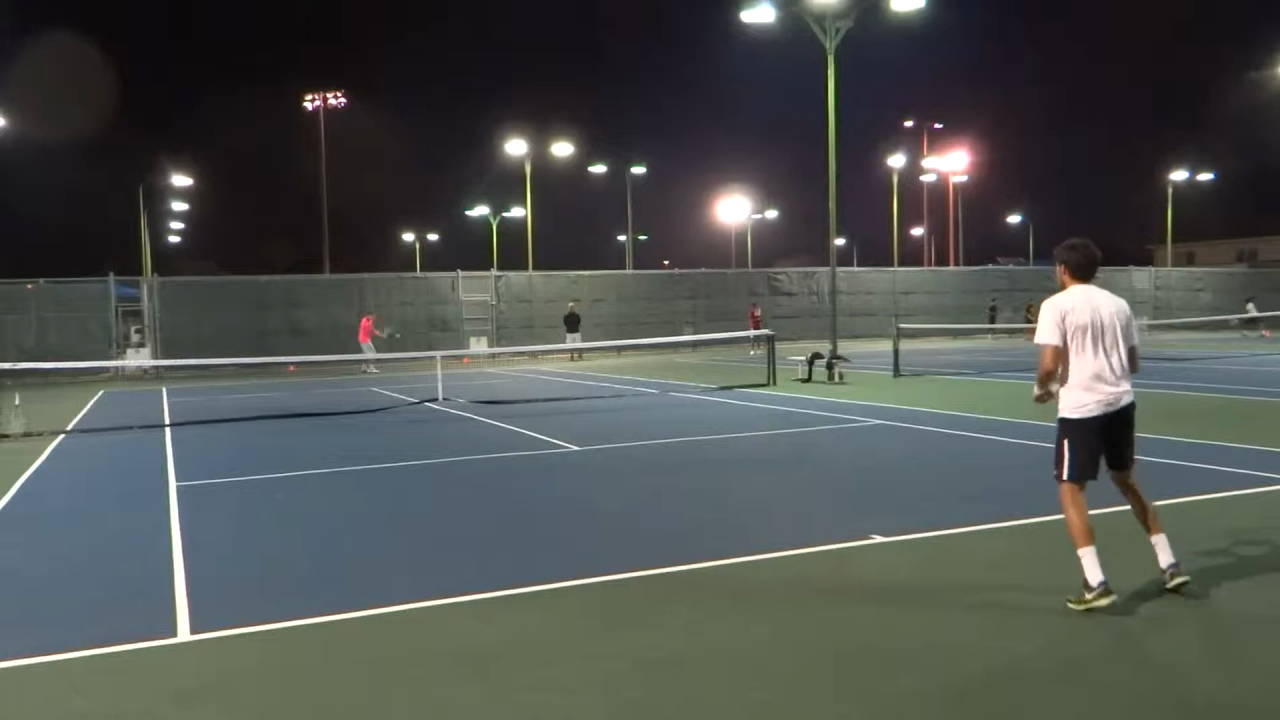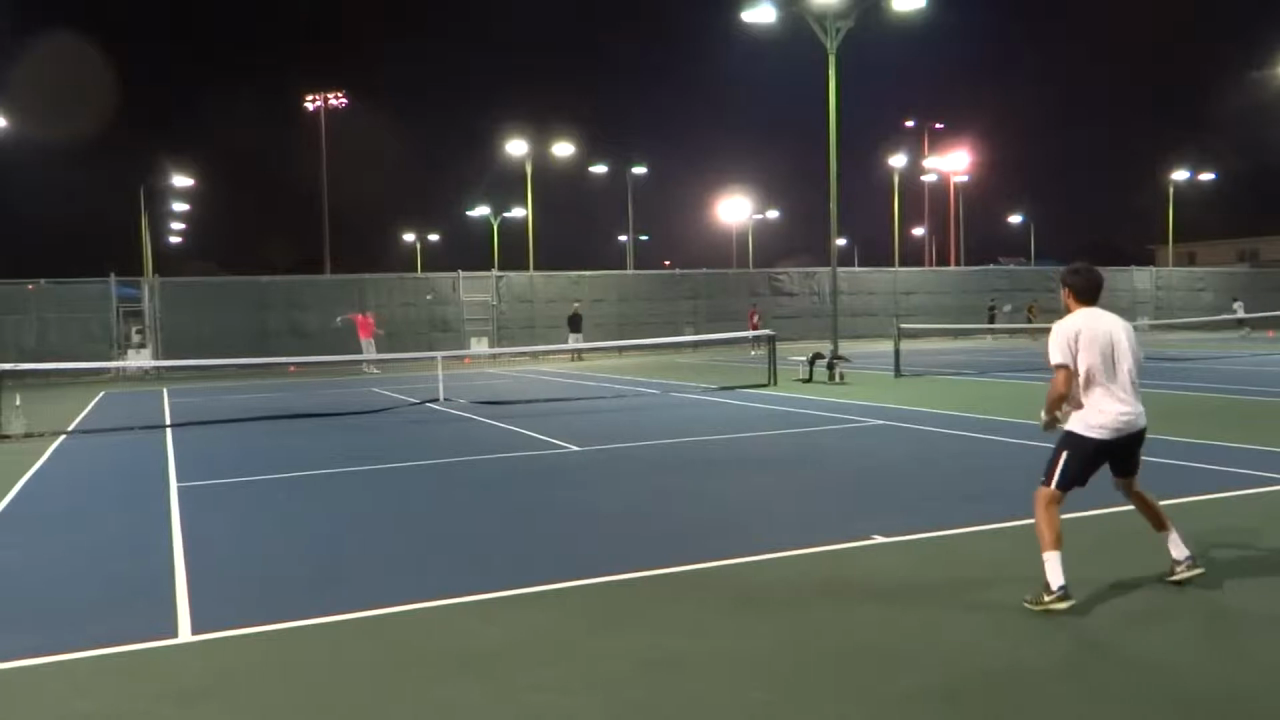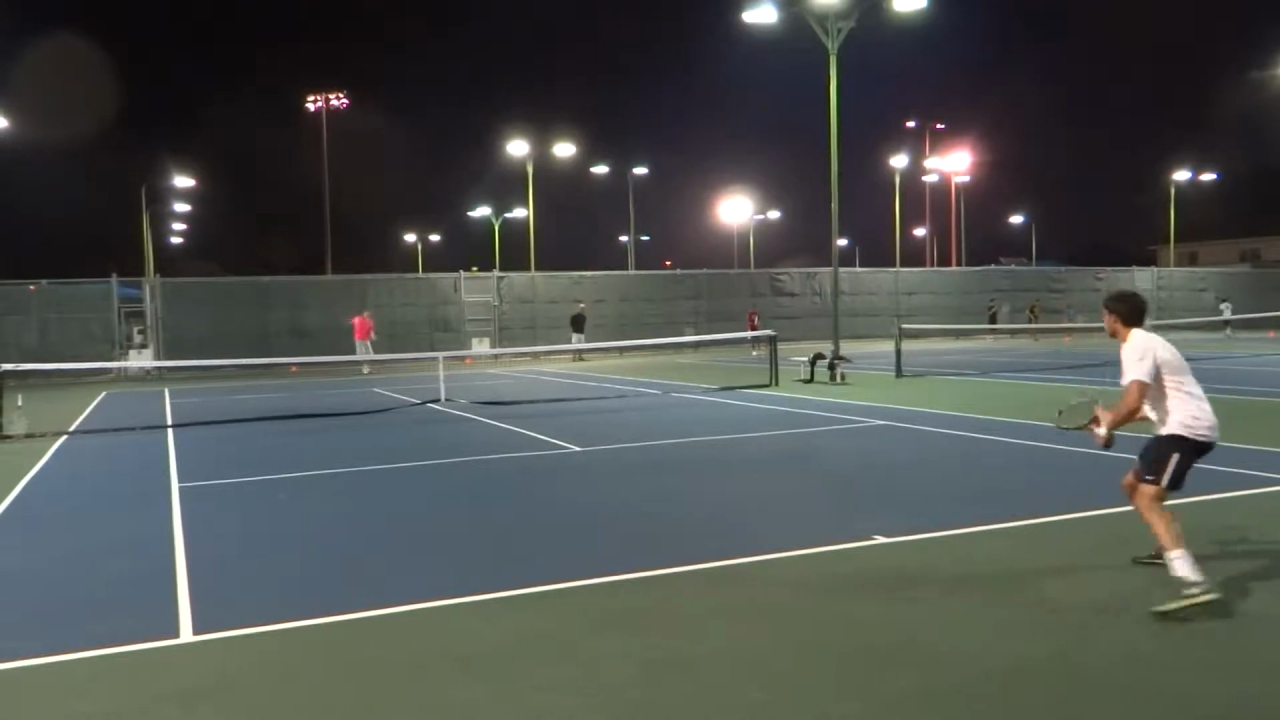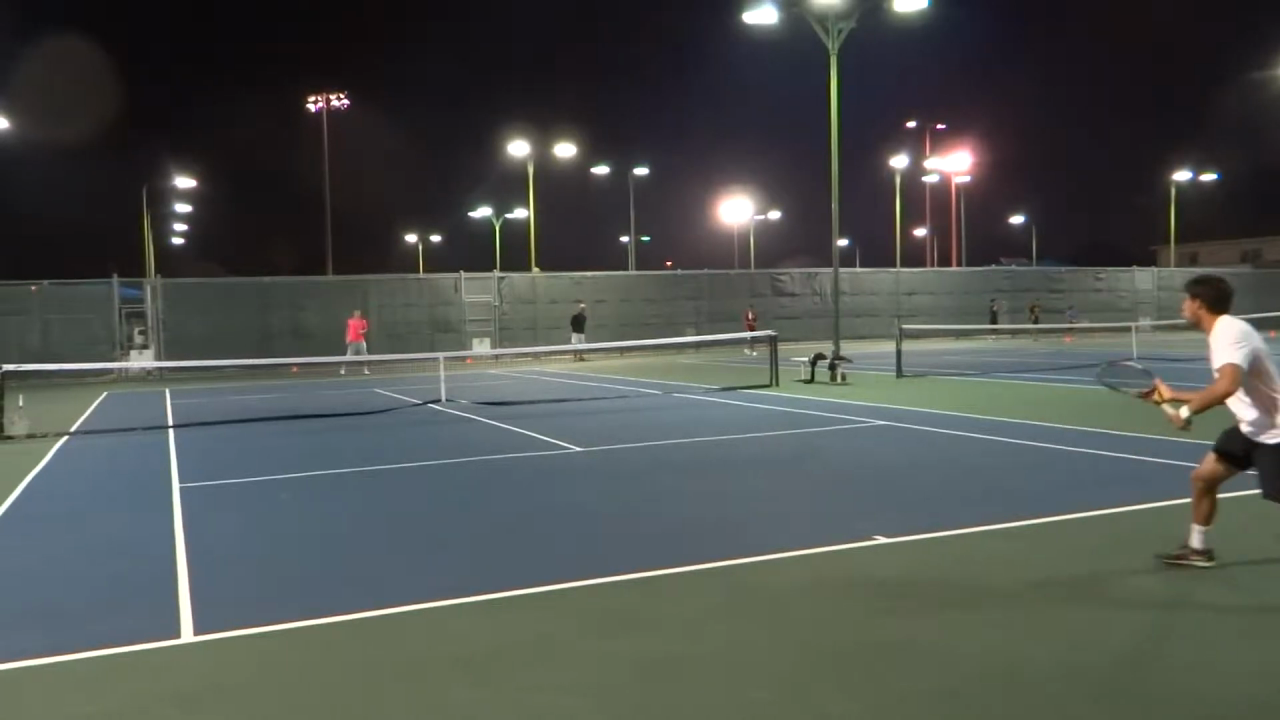
dt=0.3s
person 1, frame 1
left shoulder: (1057, 305)
right shoulder: (1119, 305)
left elbow: (1050, 364)
right elbow: (1133, 363)
left wrist: (1042, 388)
left hip: (1081, 410)
right hip: (1122, 403)
left knee: (1071, 494)
right knee: (1127, 485)
left ankle: (1097, 584)
right ankle: (1169, 565)
person 1, frame 2
left shoulder: (1066, 328)
right shoulder: (1122, 325)
left elbow: (1061, 387)
right elbow: (1130, 380)
left wrist: (1048, 414)
left hip: (1090, 428)
right hip: (1132, 423)
left knee: (1046, 500)
right knee: (1129, 489)
left ankle: (1055, 588)
right ankle: (1183, 558)
person 1, frame 3
left shoulder: (1136, 347)
right shoulder: (1148, 343)
left elbow: (1133, 401)
left wrist: (1106, 428)
right wrist: (1109, 416)
left hip: (1187, 430)
right hip: (1179, 427)
left knee: (1146, 501)
right knee: (1131, 484)
left ankle: (1193, 584)
right ankle: (1173, 551)
person 1, frame 4
left shoulder: (1232, 333)
right shoulder: (1222, 332)
left elbow: (1227, 386)
right elbow: (1226, 392)
left wrist: (1186, 412)
right wrist: (1173, 395)
right hip: (1252, 428)
right knee: (1202, 479)
right ankle: (1199, 549)
